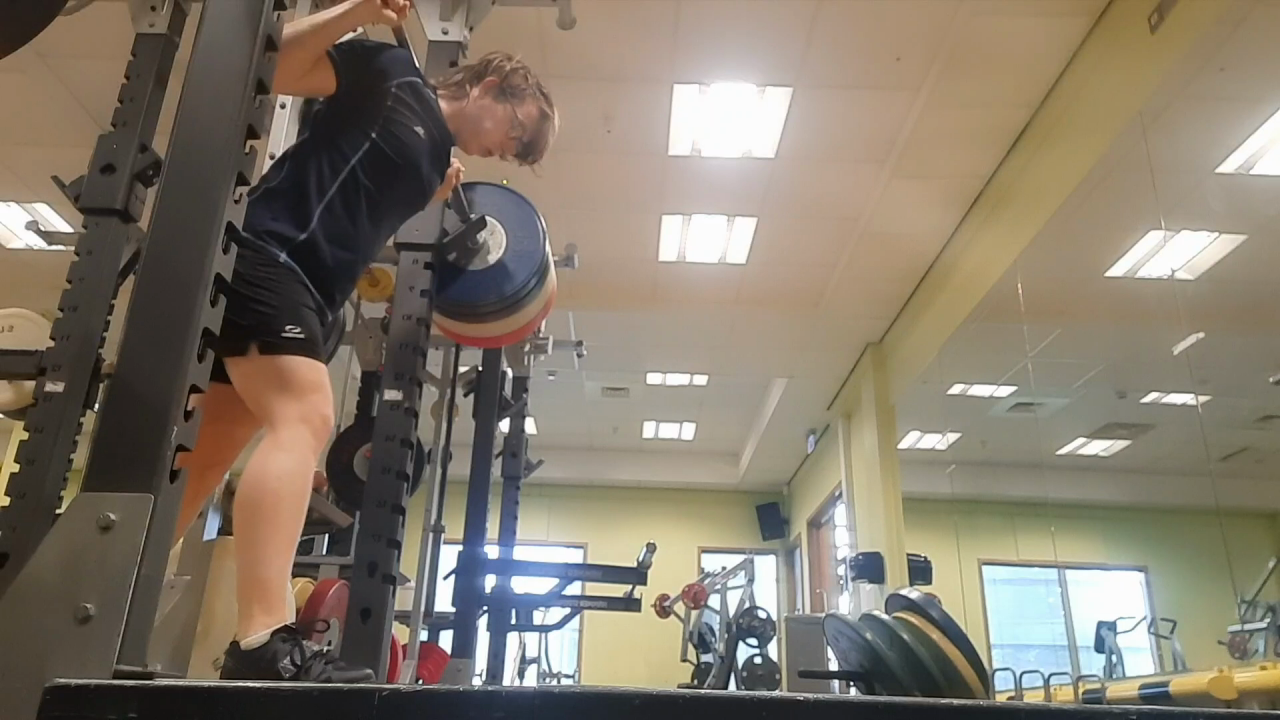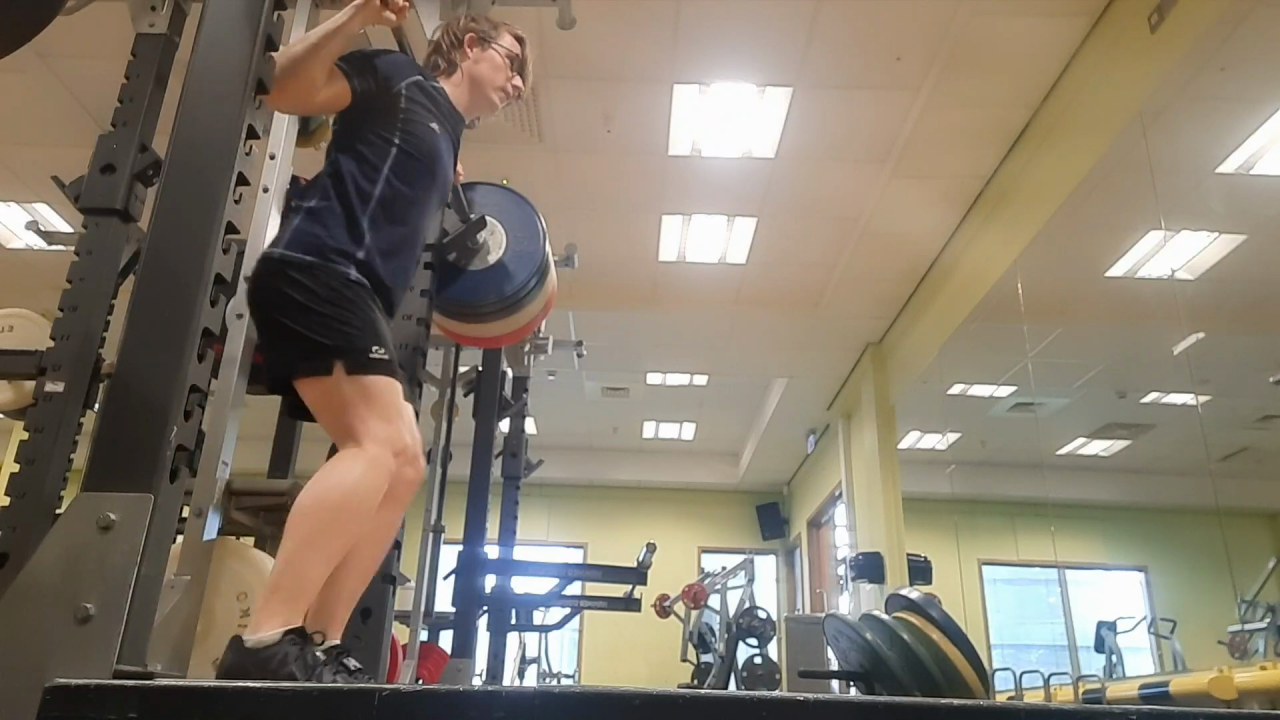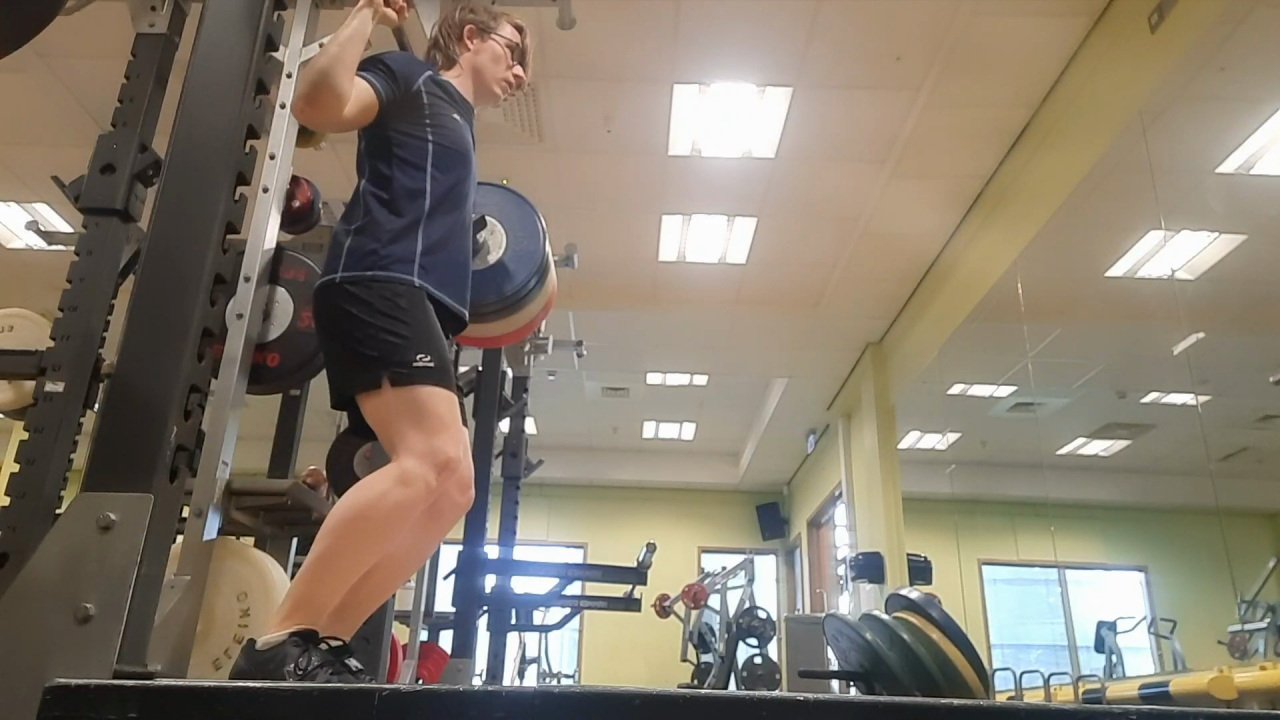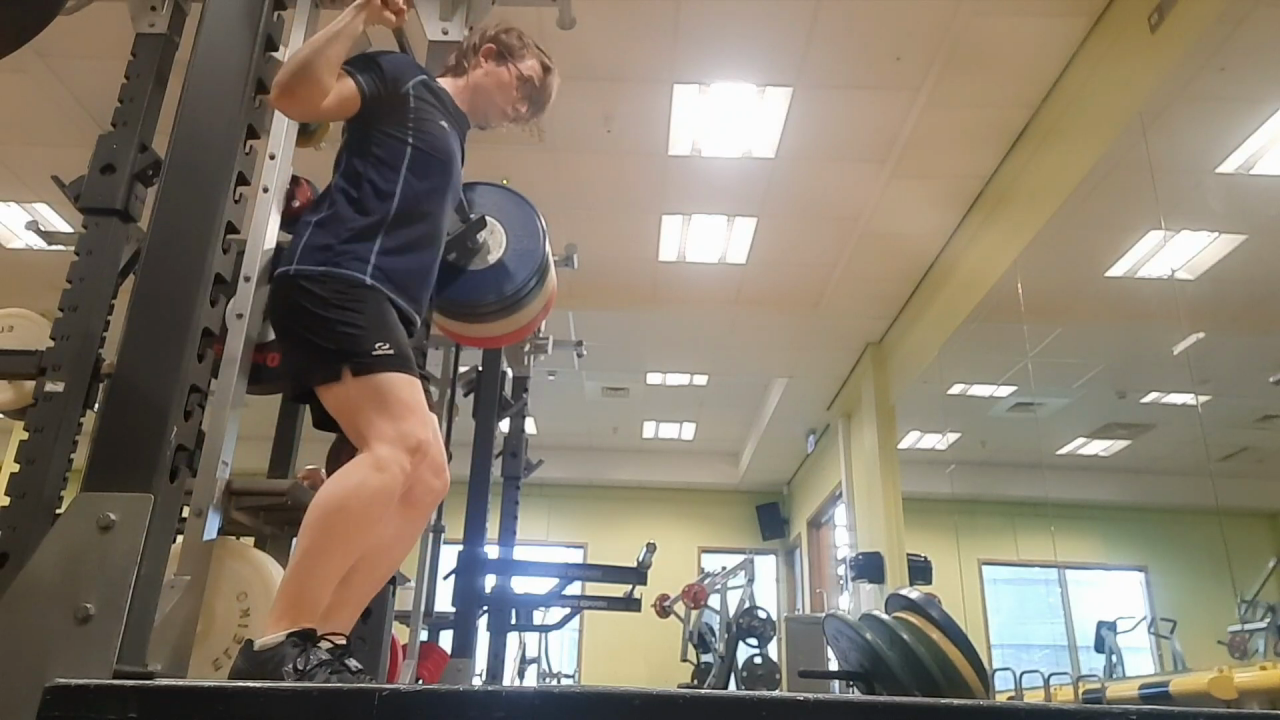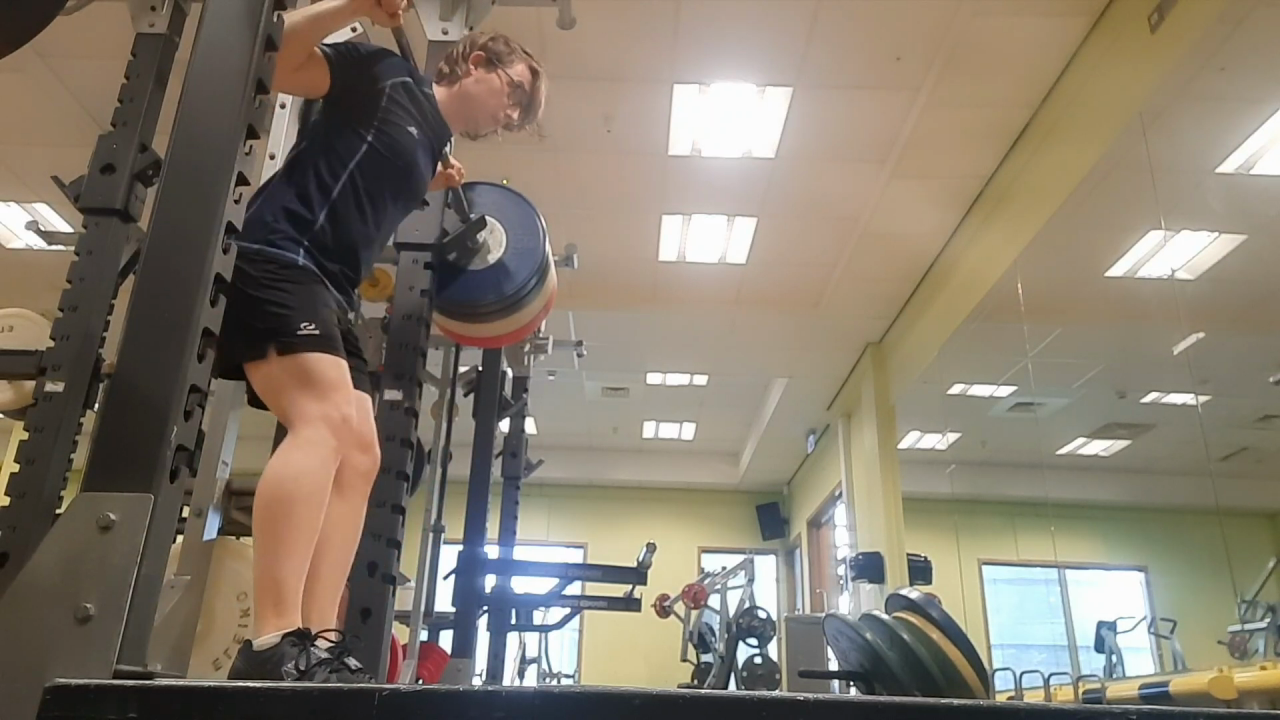
dt=1s
person 1, frame 1
left shoulder: (435, 160)
right shoulder: (390, 76)
right elbow: (272, 67)
left wrist: (434, 198)
left hip: (296, 286)
right hip: (260, 257)
left knee: (205, 456)
right knee: (303, 419)
right ankle: (263, 642)
person 1, frame 2
left shoulder: (446, 141)
right shoulder: (398, 79)
right elbow: (285, 87)
left wrist: (444, 195)
left hip: (352, 295)
right hip: (314, 273)
left knee: (401, 469)
right knee: (379, 445)
left ankle: (317, 646)
right ankle: (266, 641)
person 1, frame 3
left shoulder: (454, 124)
right shoulder: (410, 78)
right elbow: (318, 102)
left hip: (413, 304)
right hip: (380, 287)
left knee: (451, 486)
right knee: (427, 462)
left ankle: (323, 645)
right ankle: (280, 645)
person 1, frame 4
left shoulder: (451, 137)
right shoulder: (402, 80)
right elbow: (296, 93)
left wrist: (449, 198)
left hip: (375, 303)
right hip: (336, 282)
left knee: (426, 474)
right knee: (398, 446)
left ankle: (320, 645)
right ankle: (278, 644)
person 1, frame 5
left shoulder: (432, 152)
right shoulder: (384, 77)
right elbow: (271, 63)
left wrist: (431, 188)
left hip: (321, 289)
right hip: (275, 261)
left knee: (357, 458)
right knee: (327, 424)
left ankle: (315, 642)
right ankle: (273, 645)
